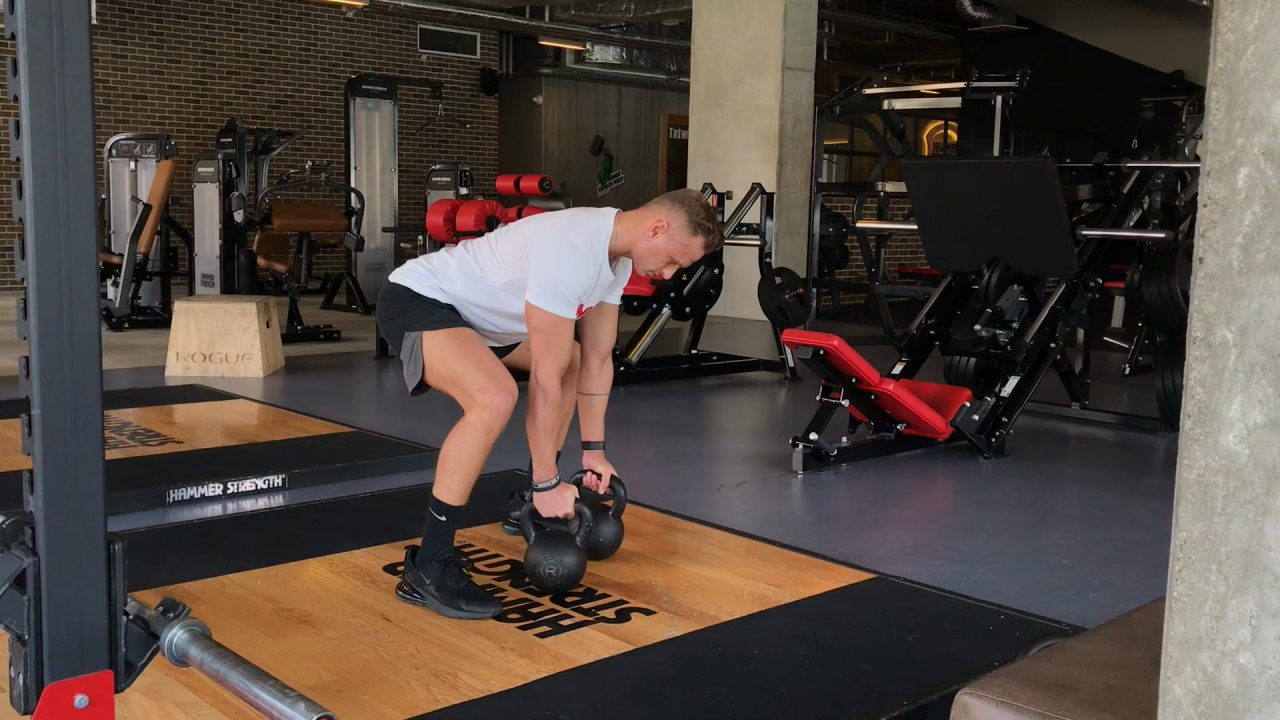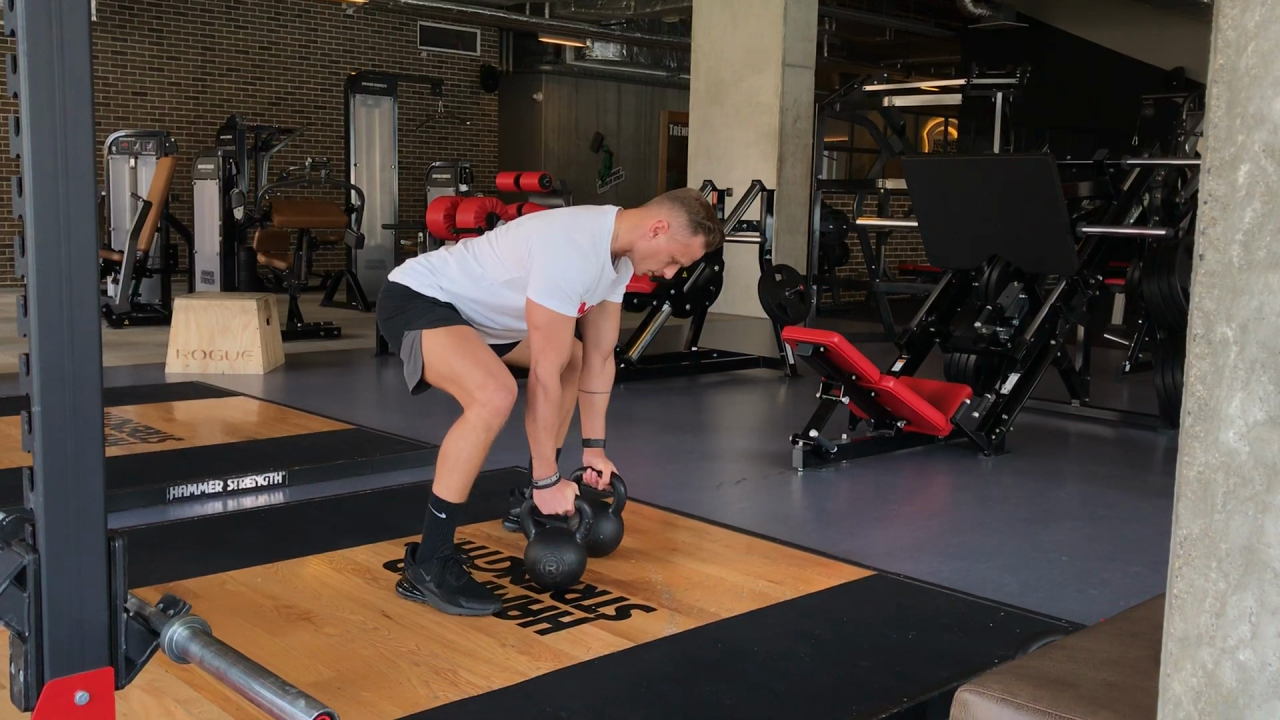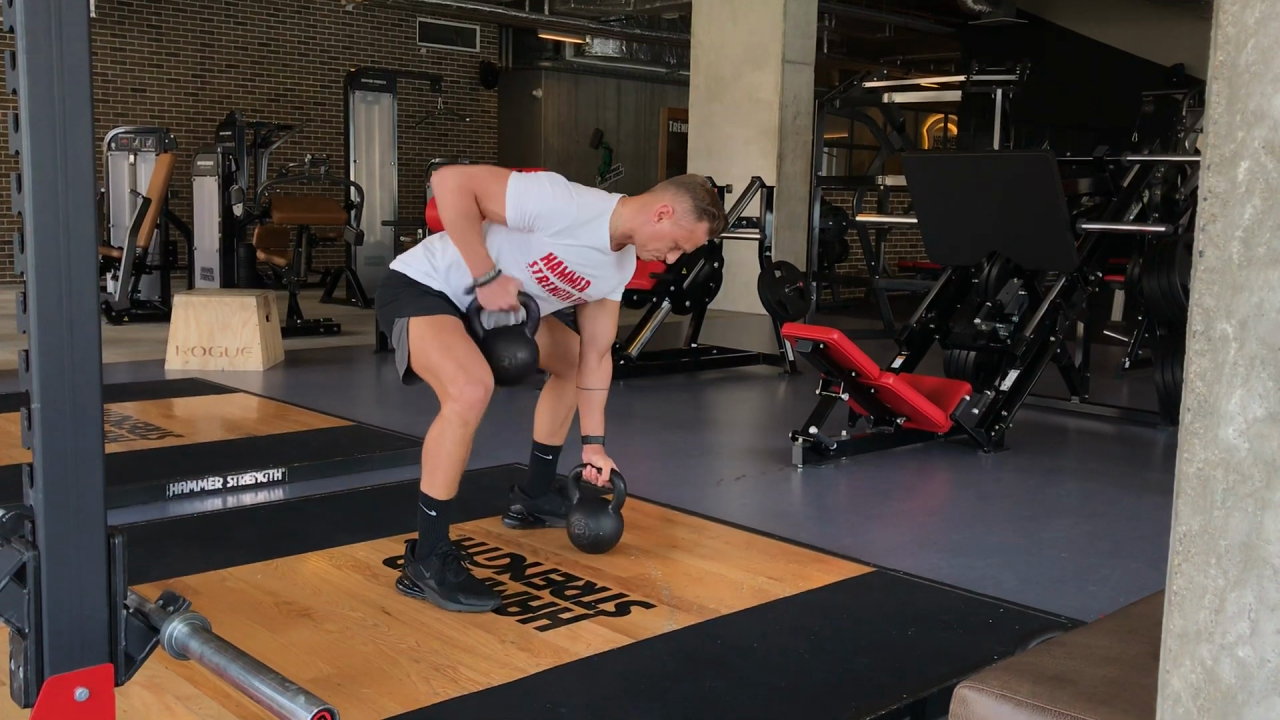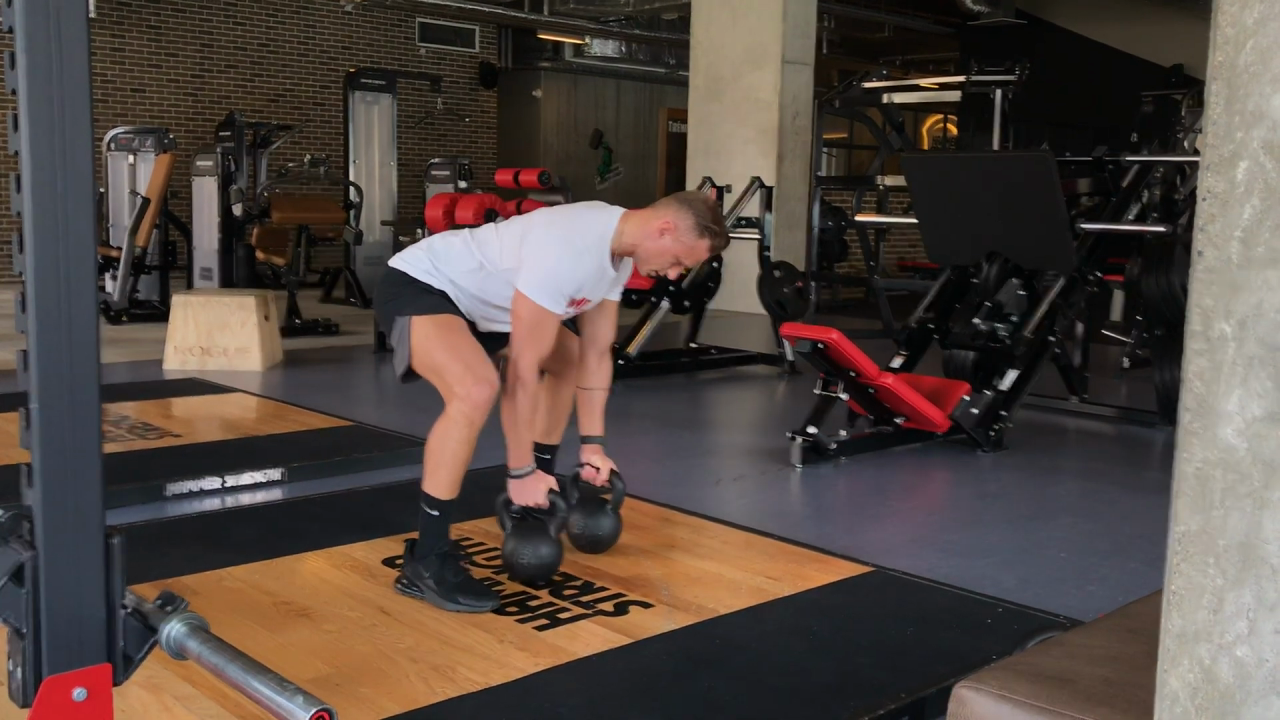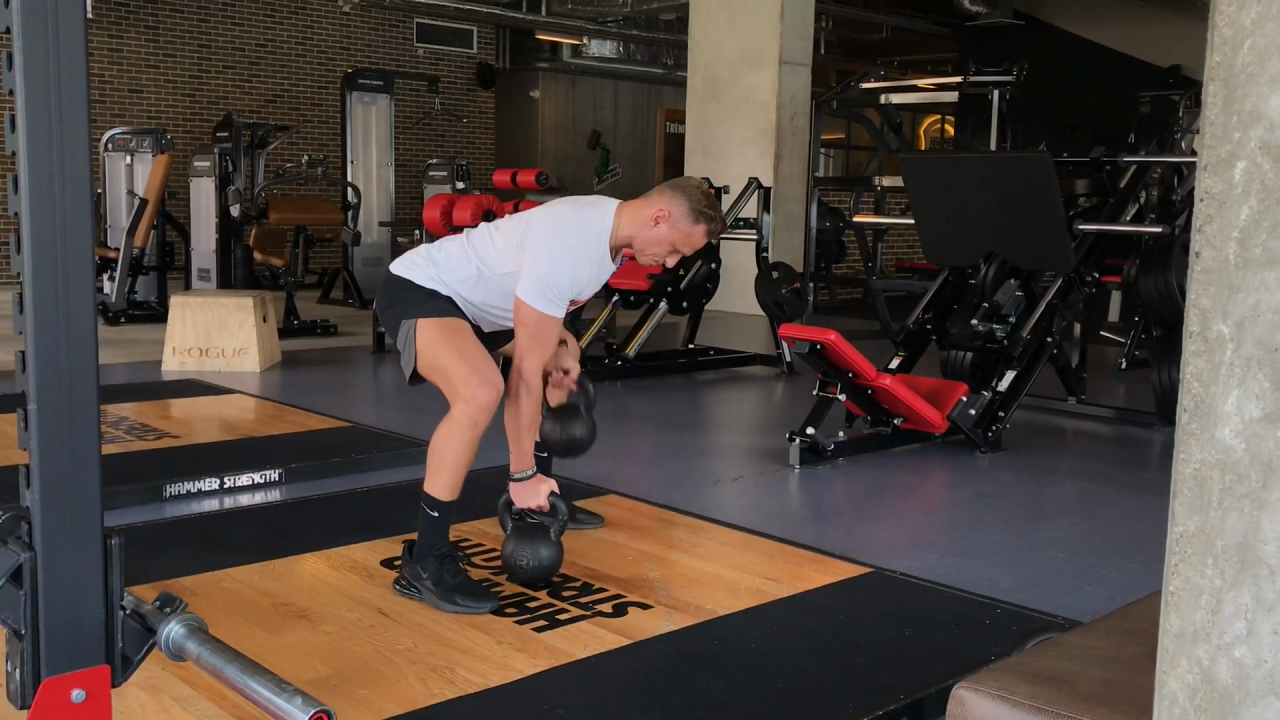
dt=1s
person 1, frame 1
left shoulder: (617, 253)
right shoulder: (571, 252)
left elbow: (596, 358)
right elbow: (546, 379)
left wrist: (594, 450)
right wrist: (548, 483)
left hip: (472, 306)
right hip: (418, 298)
left knee: (572, 359)
right knee: (495, 398)
left ankle: (529, 503)
right ankle: (429, 567)
person 1, frame 2
left shoulder: (618, 253)
right shoulder: (573, 249)
left elbow: (598, 357)
right elbow: (545, 375)
left wrist: (594, 448)
right wrist: (547, 479)
left hip: (473, 305)
right hip: (417, 296)
left knee: (572, 358)
right knee: (494, 395)
left ankle: (528, 500)
right ankle: (429, 564)
person 1, frame 3
left shoulder: (620, 264)
right shoulder: (563, 204)
left elbow: (595, 355)
right elbow: (449, 180)
left wrist: (593, 444)
right wrist: (487, 277)
right hip: (422, 285)
left knee: (571, 360)
right knee: (471, 390)
left ankle: (534, 496)
right ankle: (428, 561)
person 1, frame 4
left shoulder: (618, 251)
right shoulder: (568, 248)
left elbow: (595, 354)
right elbow: (524, 368)
left wrist: (592, 444)
right wrist: (521, 471)
left hip: (471, 294)
right hip: (417, 284)
left knee: (570, 358)
right knee: (476, 390)
left ankle: (539, 496)
right ankle: (427, 560)
person 1, frame 5
left shoulder: (605, 218)
right shoulder: (568, 249)
right elbow: (528, 369)
left wrist: (560, 349)
right wrist: (522, 474)
left hip: (467, 290)
right hip: (418, 288)
left knee: (563, 358)
right knee: (480, 392)
left ankle: (539, 498)
right ankle: (425, 562)
